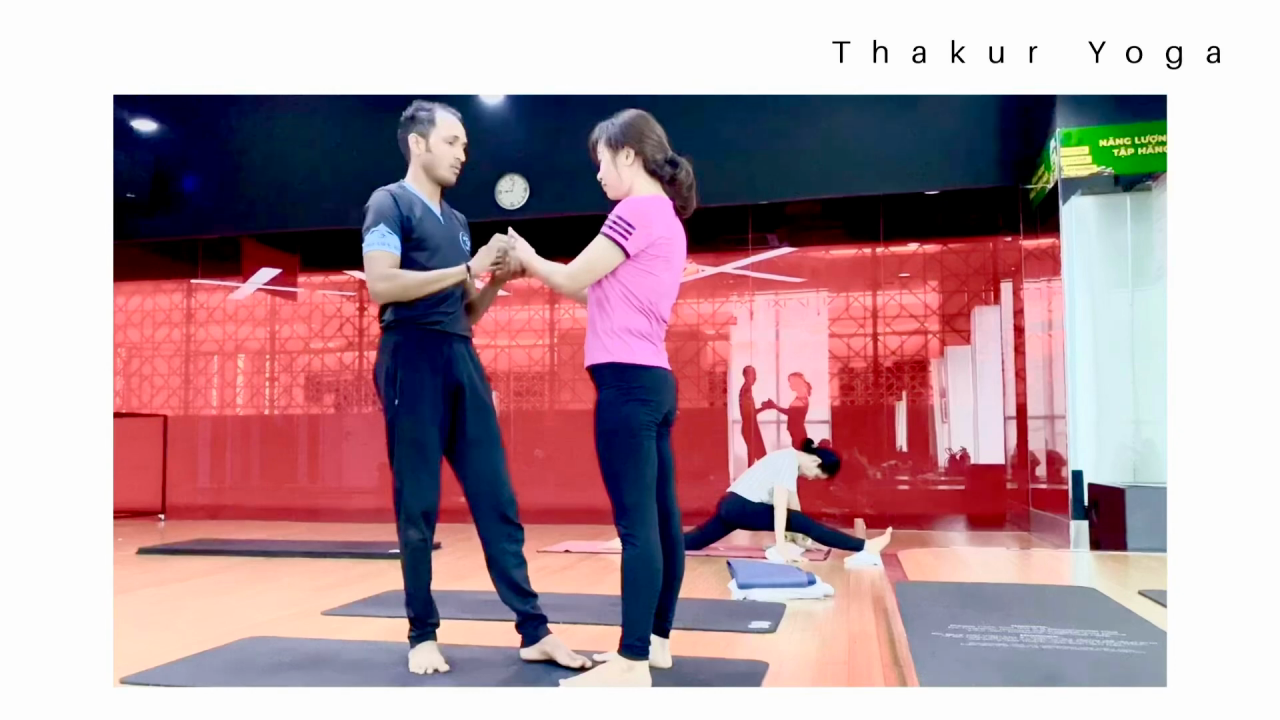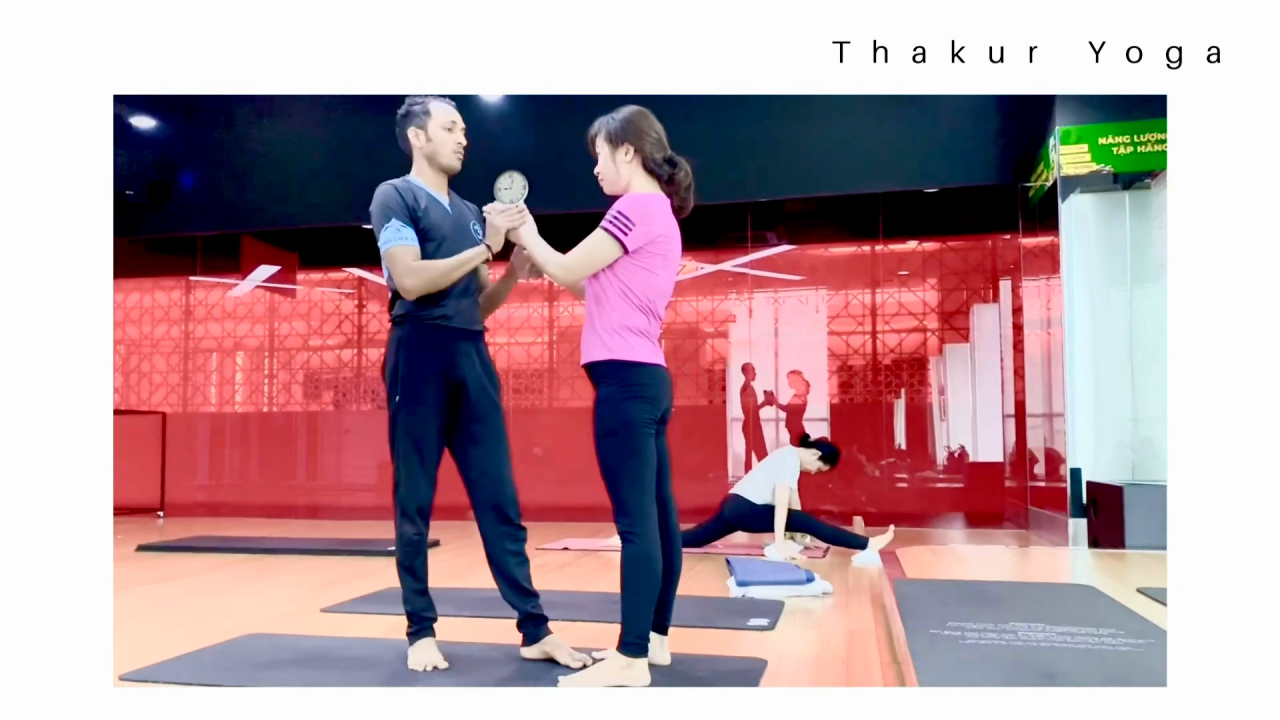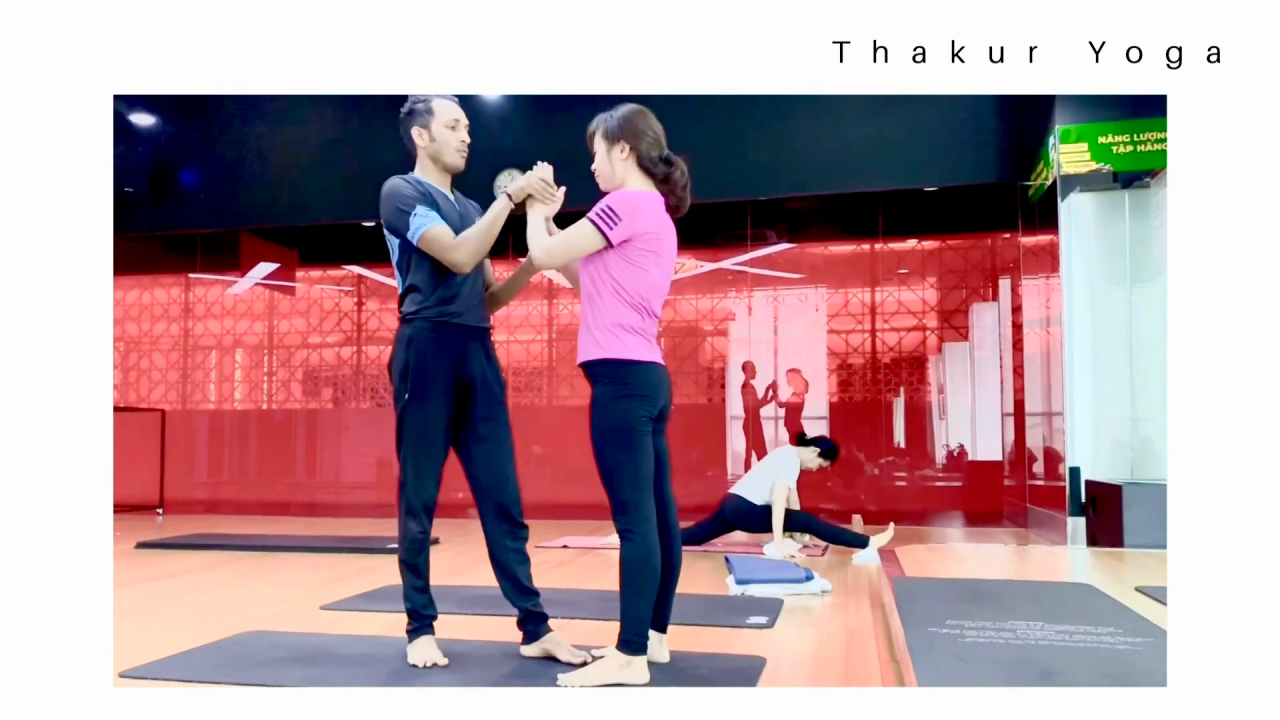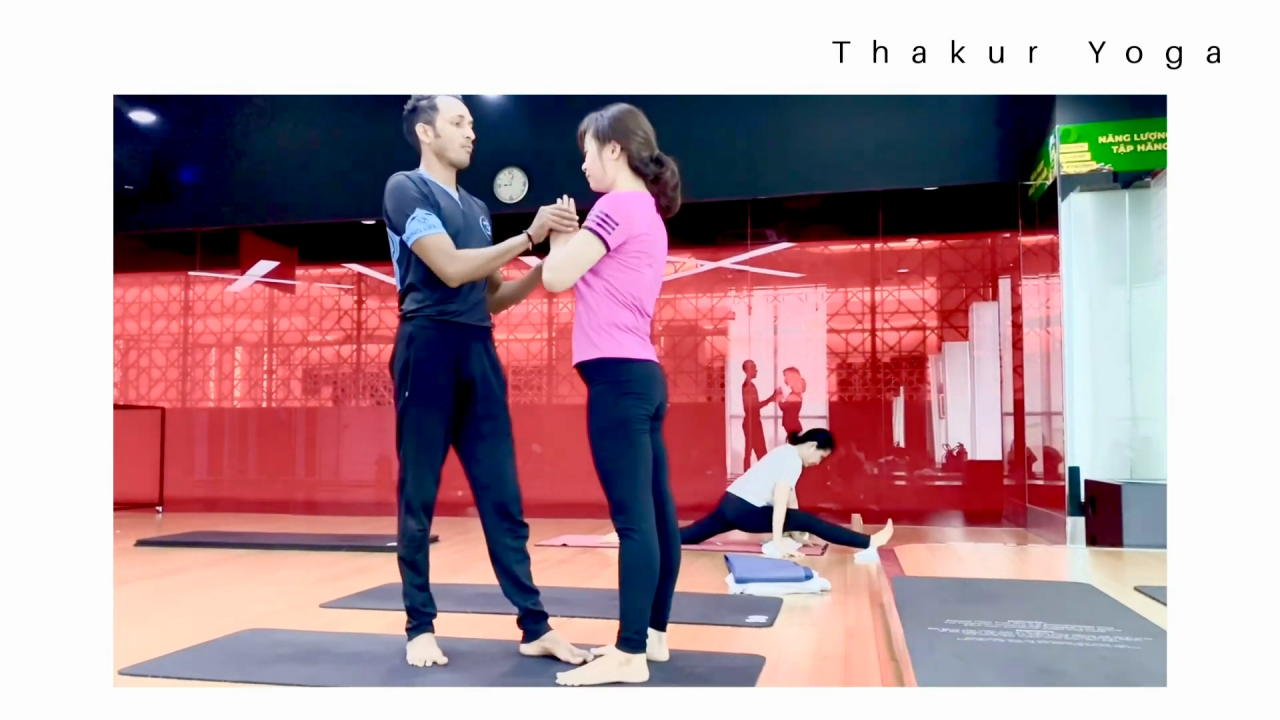
dt=0.5s
person 1, frame 1
left shoulder: (637, 210)
right shoulder: (666, 219)
left elbow: (572, 279)
right elbow: (599, 294)
left wrist: (524, 257)
right wrist: (533, 265)
left hip: (627, 382)
right hip: (653, 381)
left knee: (636, 524)
right knee: (660, 518)
left ankle: (632, 662)
right ankle: (655, 640)
person 1, frame 2
left shoulder: (636, 208)
right shoulder: (659, 214)
left elbow: (567, 272)
right elbow: (589, 284)
left wrist: (527, 237)
right wrist: (532, 244)
left hip: (625, 378)
right hip: (647, 379)
left knee: (635, 521)
right knee: (656, 515)
left ankle: (631, 658)
right ankle: (653, 637)
person 1, frame 3
left shoulder: (628, 203)
right shoulder: (656, 213)
left elbow: (544, 256)
right elbow: (586, 277)
left wrist: (537, 214)
right wrist: (549, 221)
left hip: (622, 377)
right hip: (646, 376)
left knee: (634, 519)
right knee: (657, 513)
left ankle: (630, 656)
right ankle: (653, 635)
person 1, frame 4
left shoulder: (618, 206)
right shoulder: (646, 213)
left elbow: (556, 278)
right elbow: (590, 279)
left wrist: (561, 238)
right wrist: (568, 238)
left hip: (617, 376)
right hip: (642, 375)
left knee: (632, 516)
right knee: (655, 511)
left ankle: (629, 653)
right ankle: (651, 633)
person 2, frame 1
left shoulder: (456, 221)
right shoulder: (389, 203)
right elbow: (380, 285)
left wrist: (494, 281)
right wrist: (468, 268)
left hip: (461, 360)
right hip: (412, 358)
left knee: (497, 499)
right knee: (419, 506)
left ankle: (533, 630)
right ankle: (422, 633)
person 2, frame 2
left shoulder: (469, 213)
right shoulder: (394, 196)
right elbow: (410, 281)
left wrist: (518, 267)
right wrist: (487, 246)
left hip: (472, 356)
right hip: (419, 352)
left knee: (499, 497)
right knee: (414, 501)
left ankle: (535, 630)
right ankle: (421, 631)
person 2, frame 3
left shoulder: (470, 208)
right shoulder: (401, 192)
right elbow: (459, 257)
left wrist: (536, 258)
right wrist: (510, 196)
left hip: (478, 353)
right hip: (427, 349)
left knee: (502, 497)
right knee: (419, 499)
left ankle: (535, 628)
right ankle: (421, 628)
person 2, frame 4
left shoulder: (476, 208)
right shoulder: (405, 188)
left elbow: (495, 296)
right elbow: (451, 269)
right wrist: (529, 236)
left hip: (479, 352)
right hip: (428, 347)
left knee: (502, 496)
right knee: (419, 496)
left ankle: (535, 625)
right ankle: (420, 626)
person 3, frame 1
left shoulder: (792, 460)
right shoulder: (788, 461)
left elbow: (792, 503)
right elbow: (780, 505)
left wrist: (797, 538)
right wrist: (781, 545)
left hip: (731, 505)
right hip: (741, 506)
left knee: (697, 541)
right knee: (805, 522)
right ankle: (864, 546)
person 3, frame 2
left shoulder: (791, 457)
right shoulder: (791, 459)
left elbow: (792, 500)
right elbow: (781, 503)
left wrist: (797, 536)
right wrist: (780, 543)
left hip: (733, 507)
right hip: (745, 509)
left knee: (695, 539)
right knee: (809, 522)
right ankle: (868, 544)
person 3, frame 3
left shoulder: (789, 455)
right shoulder: (791, 459)
left elbow: (792, 499)
right elbow: (779, 501)
left wrist: (796, 534)
right wrist: (779, 542)
left hip: (733, 506)
right hip: (745, 509)
left knee: (695, 536)
right knee: (809, 522)
right ankle: (868, 543)
person 3, frame 4
left shoulder: (787, 453)
right shoulder: (793, 460)
left elbow: (790, 498)
right elbow: (781, 500)
left wrist: (795, 532)
right wrist: (778, 541)
left hip: (731, 504)
right hip: (744, 510)
left knee: (694, 535)
right knee: (809, 521)
right ankle: (868, 542)
